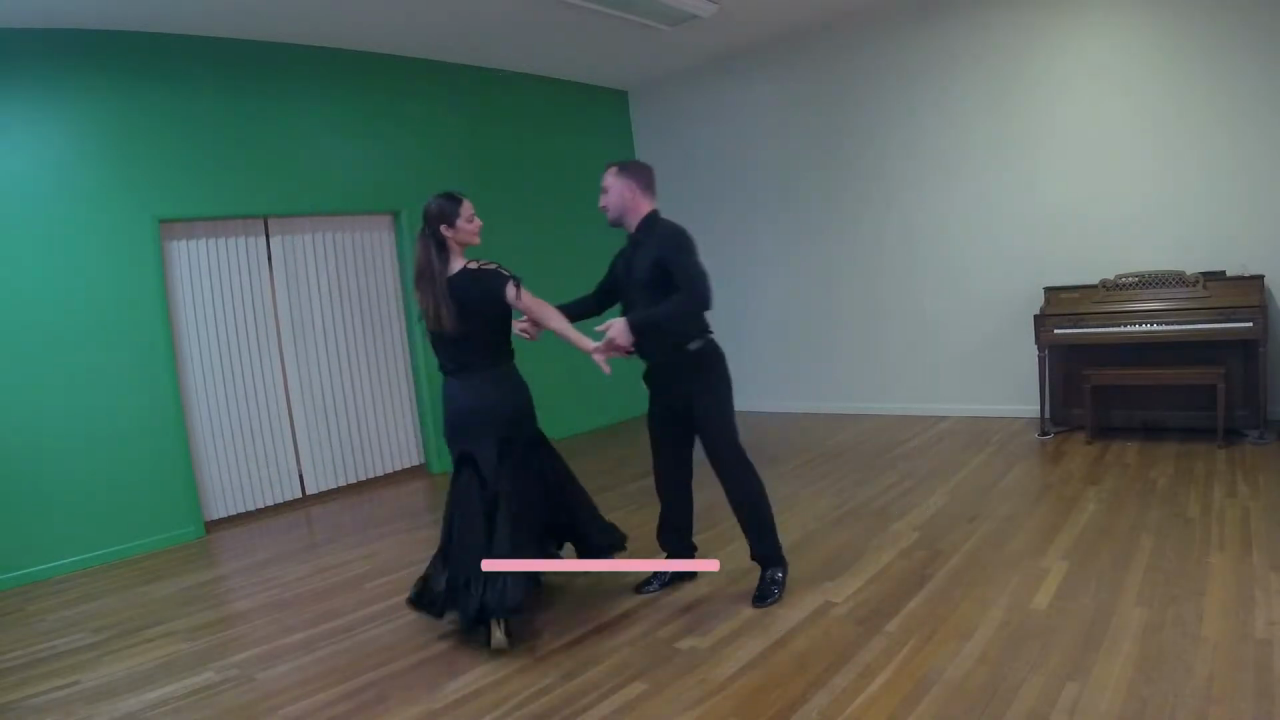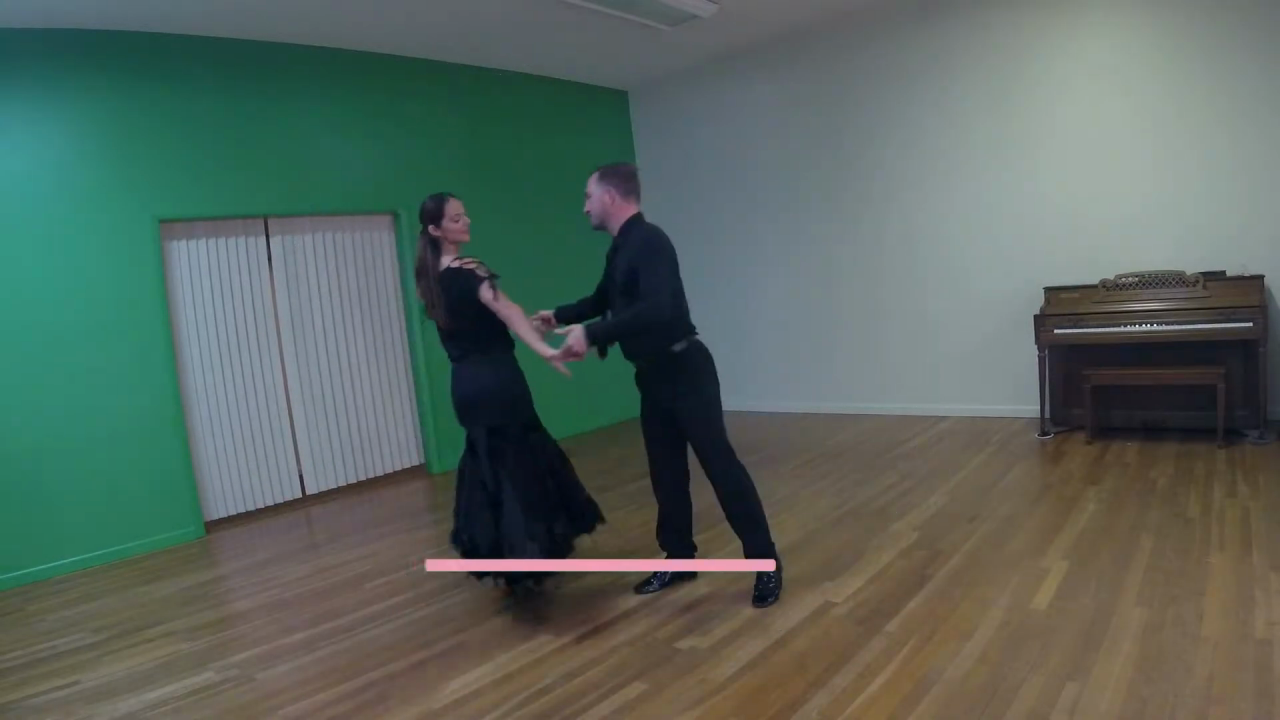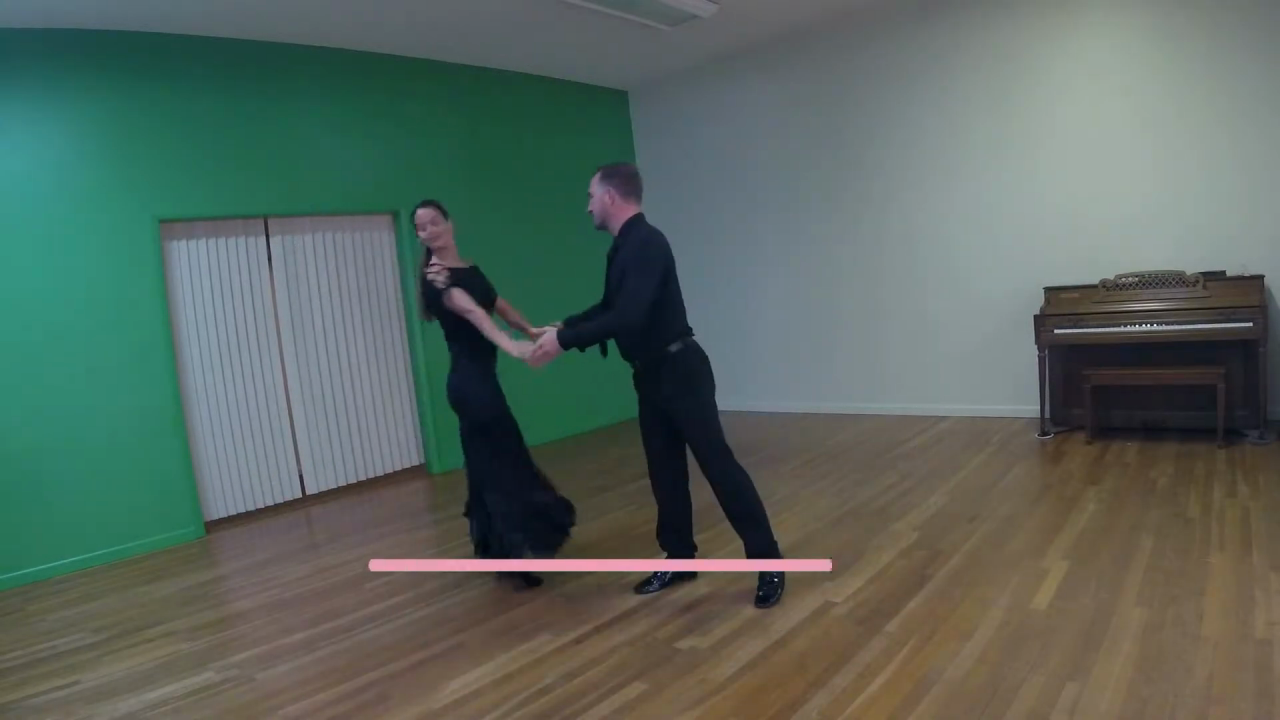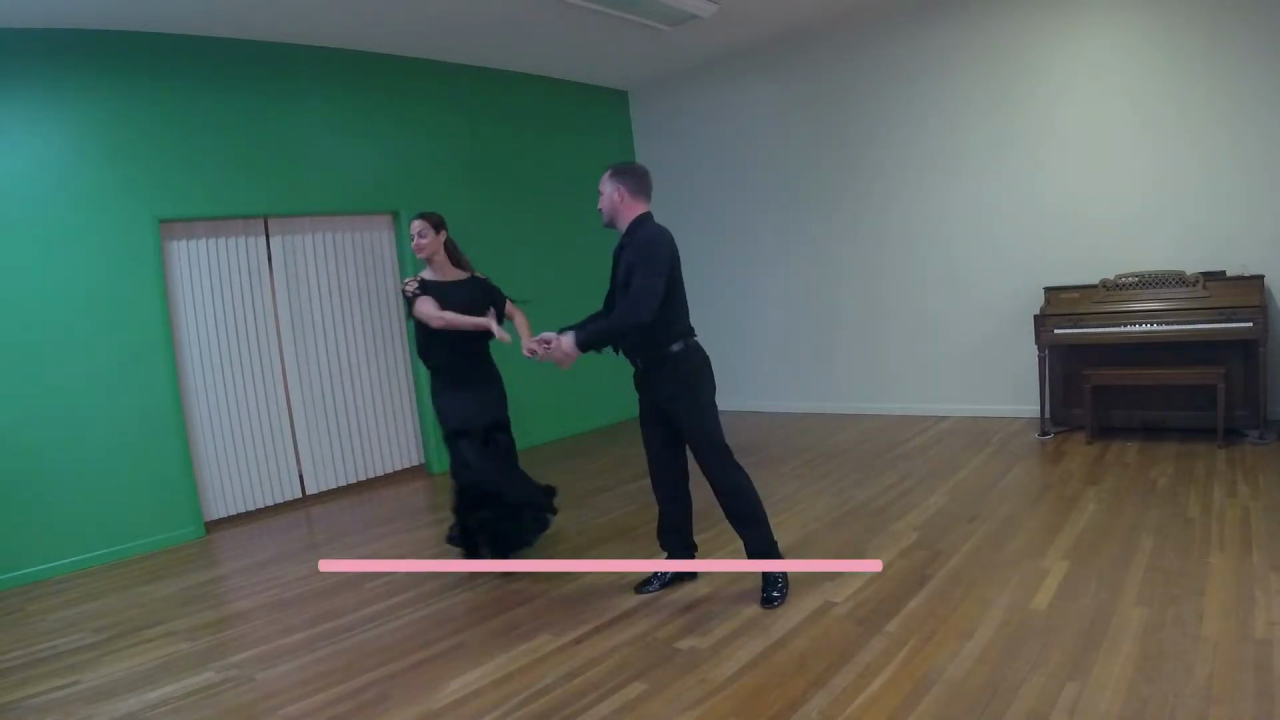
dt=0.2s
person 1, frame 1
left shoulder: (670, 237)
right shoulder: (628, 254)
left elbow: (698, 298)
right elbow: (598, 300)
left wrist: (634, 324)
left hip: (697, 368)
right hip: (662, 375)
left knee: (729, 462)
right knee: (669, 470)
left ankle: (771, 563)
right ankle: (678, 558)
person 1, frame 2
left shoulder: (649, 242)
right shoulder: (620, 249)
left elbow: (658, 310)
right elbow: (601, 300)
left wrist: (591, 334)
right wrist: (557, 316)
left hip: (685, 369)
right hip: (653, 375)
left knee: (719, 462)
right knee: (665, 470)
left ankle: (766, 562)
right ankle: (680, 558)
person 1, frame 3
left shoulder: (646, 243)
right shoulder: (623, 248)
left elbow: (630, 316)
right elbow: (609, 309)
left wrist: (564, 339)
right wrist: (564, 325)
left hip: (680, 370)
right hip: (651, 375)
left knee: (717, 462)
right knee: (664, 470)
left ankle: (767, 562)
right ankle: (680, 558)
person 1, frame 4
left shoulder: (652, 241)
right shoulder: (627, 248)
left elbow: (639, 314)
right elbow: (614, 312)
left wrist: (579, 342)
right wrist: (565, 335)
left hip: (681, 370)
right hip: (651, 374)
left knee: (717, 463)
right knee: (664, 471)
left ankle: (769, 562)
right ankle: (679, 558)
person 2, frame 1
left shoulder: (431, 284)
right shoulder: (482, 274)
right elbow: (536, 309)
left wrist: (506, 329)
right wrist: (586, 343)
left hip: (458, 402)
right hip: (499, 394)
left knee: (475, 493)
right knee: (520, 485)
left ankle: (476, 597)
person 2, frame 2
left shoulder: (438, 274)
right shoulder: (466, 270)
right elbow: (503, 309)
left wrist: (533, 322)
right wrist: (542, 348)
left hip: (467, 381)
right hip: (496, 379)
left knee: (487, 466)
right knee: (521, 466)
left ankle: (490, 552)
right ankle: (520, 564)
person 2, frame 3
left shoulder: (469, 269)
right shoulder: (435, 275)
left elbow: (501, 307)
right elbow: (469, 311)
left wrist: (532, 332)
right wrist: (509, 343)
left hip: (478, 376)
right hip: (471, 380)
left knee: (492, 461)
right knee: (503, 461)
left ankle: (495, 542)
right ankle: (511, 551)
person 2, frame 4
left shoulder: (476, 282)
right shoulder: (415, 287)
left elbow: (515, 312)
right elbow: (435, 318)
left wrist: (526, 338)
right wrist: (485, 322)
left hip: (485, 382)
right hip: (449, 389)
left knee: (498, 456)
right knee: (471, 460)
left ankle: (501, 536)
right ankle: (484, 536)
